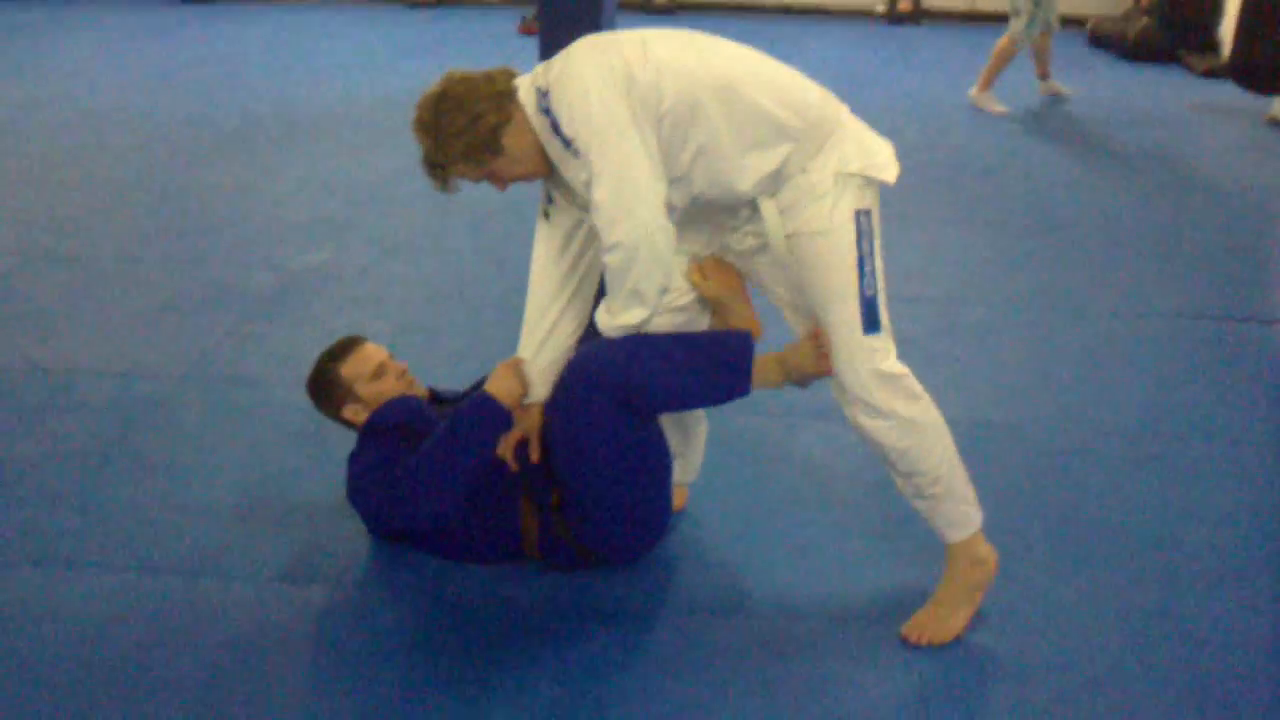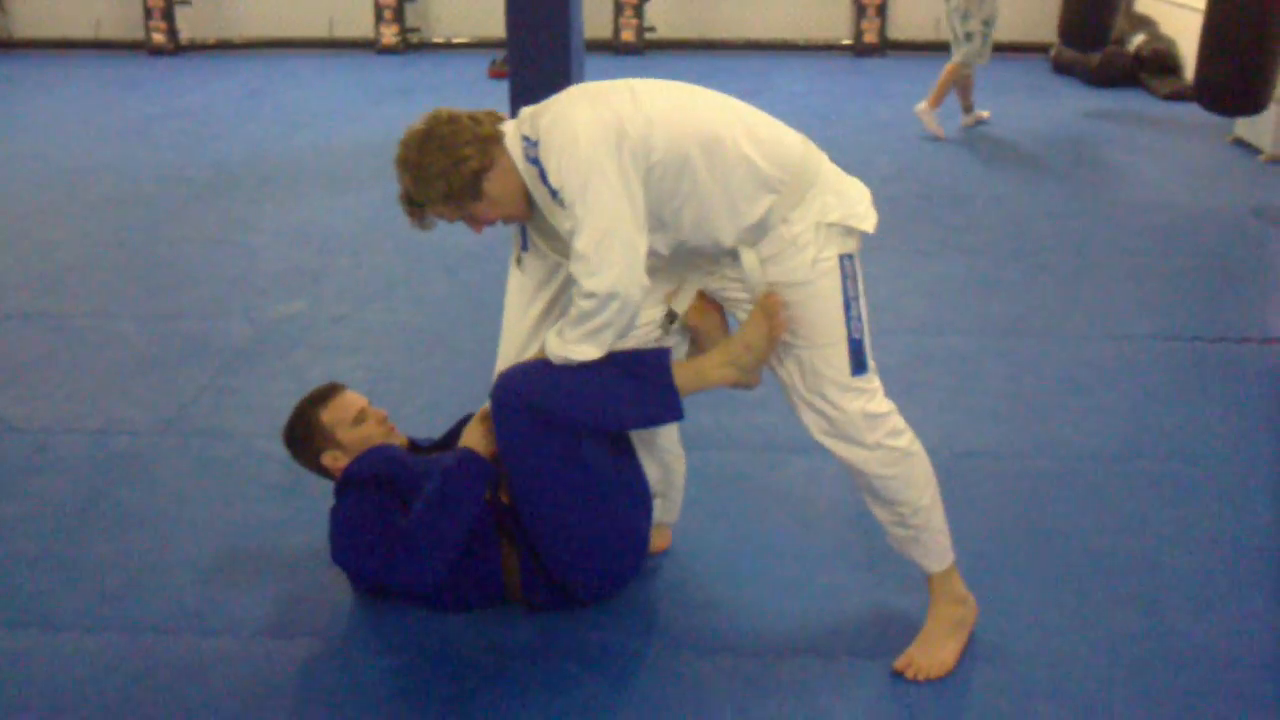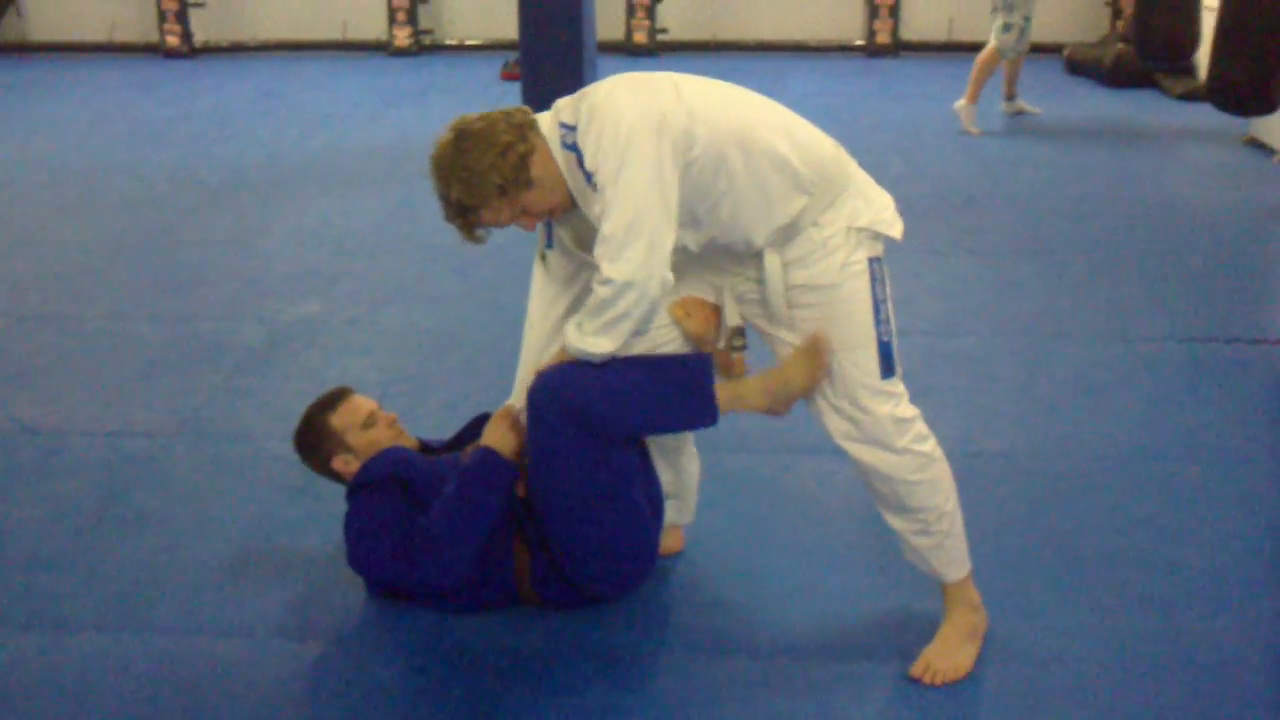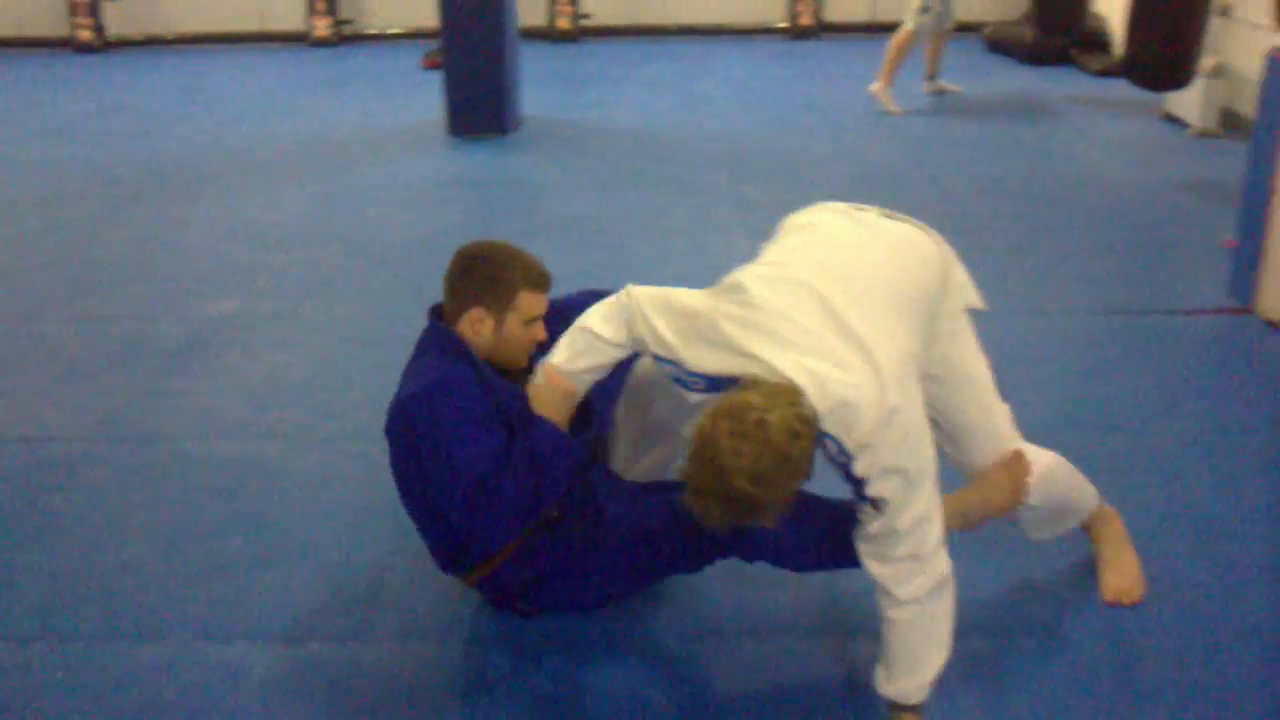
dt=1s
person 1, frame 1
left shoulder: (584, 91)
right shoulder: (559, 125)
left elbow: (637, 238)
right elbow: (563, 265)
left wrist: (612, 340)
right wrist: (533, 394)
left hip: (815, 174)
right hip: (732, 190)
left knee: (863, 375)
right knee: (659, 329)
left ankle: (967, 551)
person 1, frame 2
left shoulder: (575, 142)
right shoulder: (533, 167)
left elbow: (611, 291)
right elbow: (535, 297)
left wrist: (547, 363)
left hip: (791, 223)
left knee: (849, 416)
left ankle: (949, 596)
person 1, frame 3
left shoulder: (618, 128)
right shoulder: (563, 171)
left elbow: (632, 280)
right elbow: (558, 298)
left wrist: (563, 360)
left hip: (818, 227)
left knee: (872, 418)
left ankle: (963, 605)
person 1, frame 4
left shoulder: (875, 425)
right shoulder: (701, 336)
left elbow: (912, 574)
right elbow: (624, 310)
right wrist: (546, 386)
left hip: (915, 266)
left knee: (996, 458)
right knee: (659, 386)
left ankle: (1104, 523)
person 2, frame 1
left shoulder: (437, 410)
right shoulder: (375, 472)
right elbow: (427, 498)
right wrist: (491, 406)
left hip: (612, 469)
right hip: (604, 518)
right knee: (596, 371)
left ankle: (726, 319)
right ankle: (780, 365)
person 2, frame 2
left shoulder: (418, 456)
right shoulder: (356, 522)
right elbow: (419, 562)
right wrist: (472, 461)
left hip: (608, 509)
right hip: (589, 551)
right knee: (520, 391)
left ankle: (705, 352)
right ankle: (720, 367)
person 2, frame 3
left shoulder: (424, 459)
right shoulder: (370, 526)
right elbow: (440, 562)
right wrist: (492, 459)
left hip: (614, 502)
right hip: (599, 549)
right knee: (558, 390)
left ankle: (717, 362)
right ankle: (757, 391)
person 2, frame 4
left shoulder: (474, 343)
right shoulder: (439, 401)
left elbow: (595, 313)
right elbow: (499, 518)
right wrist: (545, 423)
right hip: (541, 562)
